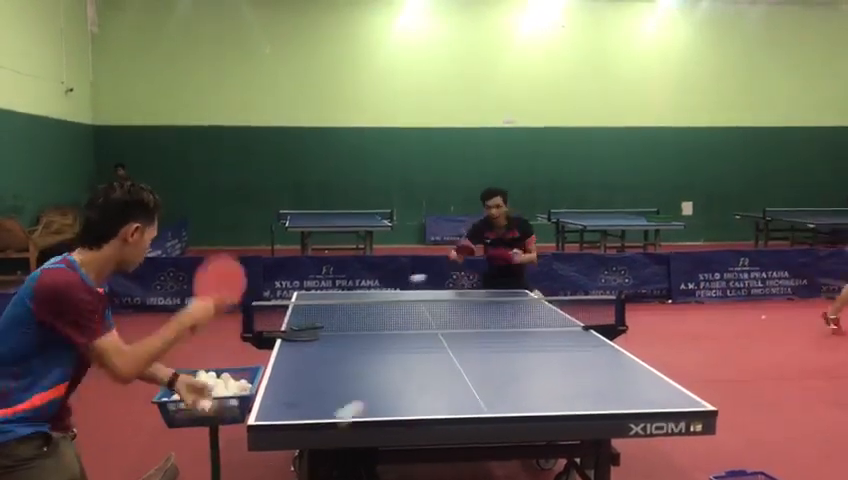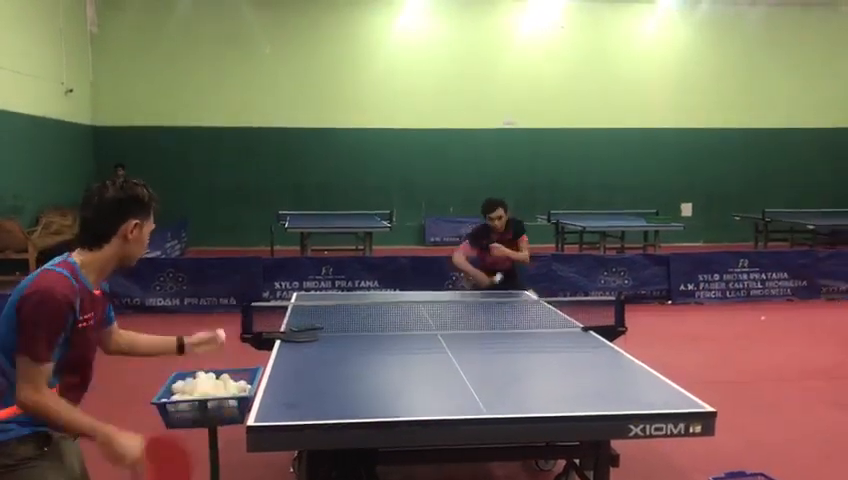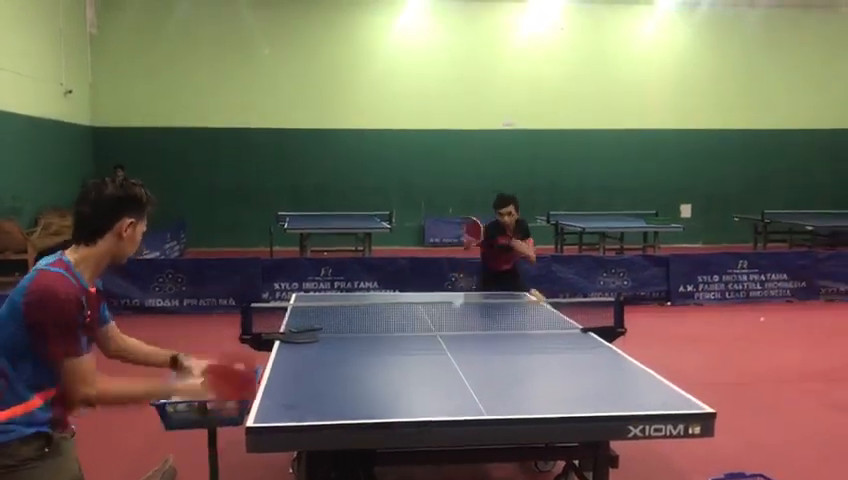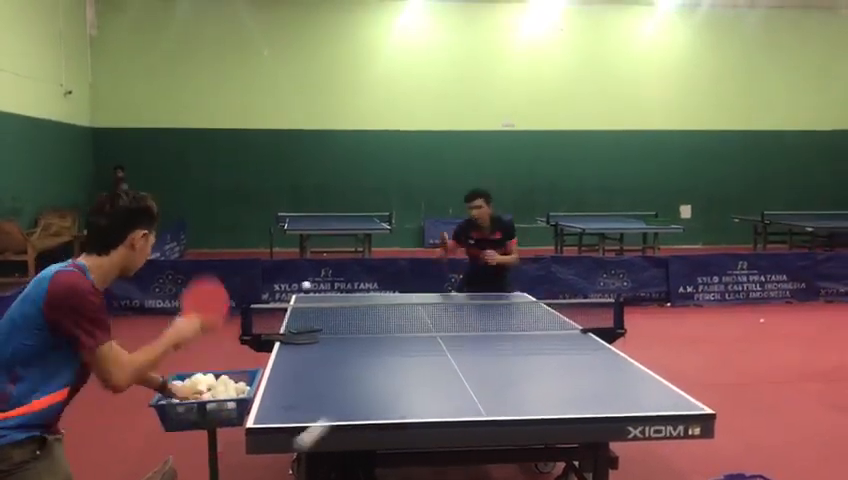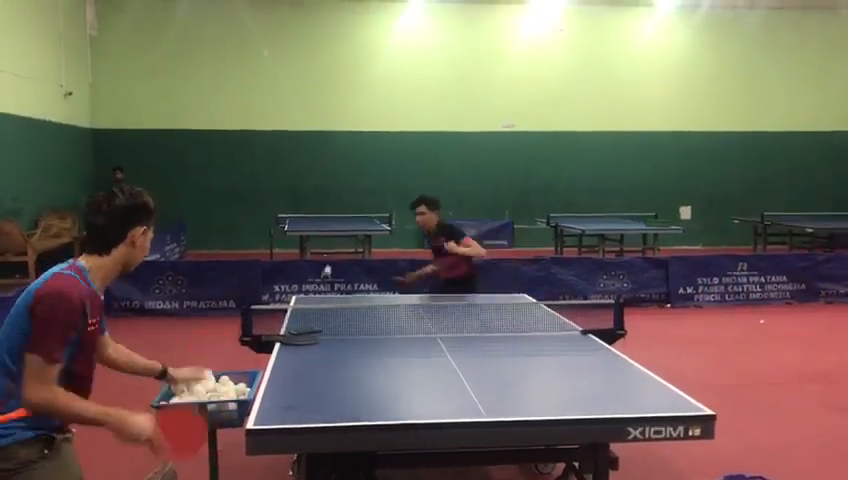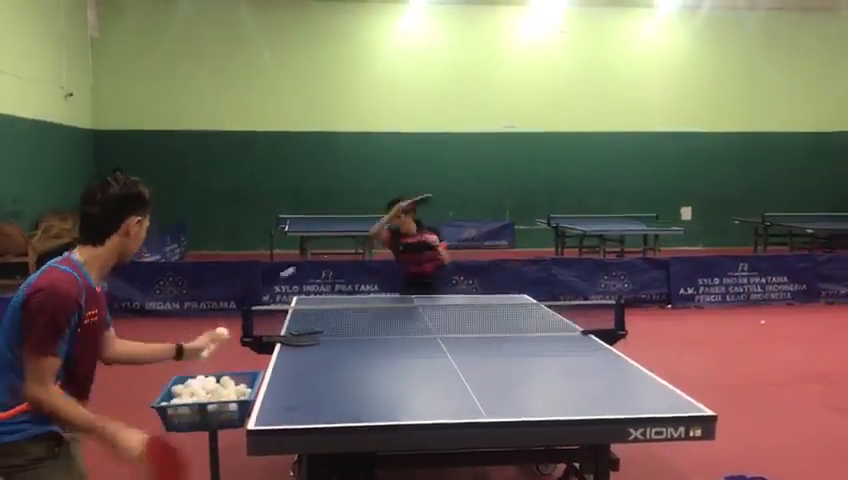
dt=0.2s
person 1, frame 1
left shoulder: (88, 282)
right shoulder: (61, 285)
left elbow: (116, 352)
right elbow: (124, 367)
left wrist: (172, 378)
right wrist: (186, 320)
left hip: (46, 430)
person 1, frame 2
left shoulder: (93, 284)
right shoulder: (53, 292)
left elbow: (112, 339)
right elbow: (31, 395)
left wrist: (183, 343)
right wrist: (108, 437)
left hip: (52, 433)
person 1, frame 3
left shoulder: (84, 281)
right shoulder: (55, 290)
left elbow: (113, 342)
right elbow: (87, 390)
left wrist: (179, 361)
right wrist: (172, 389)
left hip: (47, 433)
person 1, frame 4
left shoulder: (73, 279)
right shoulder: (73, 289)
left elbow: (109, 354)
right elbow: (118, 376)
left wrist: (167, 386)
right wrist: (173, 336)
left hip: (29, 433)
person 1, frame 5
left shoulder: (89, 288)
right shoulder: (65, 295)
left elbow: (103, 349)
right elbow: (35, 394)
left wrist: (166, 372)
right wrist: (120, 421)
left hip: (43, 436)
person 1, frame 6
left shoulder: (87, 283)
right shoulder: (58, 289)
left elbow: (108, 347)
right elbow: (37, 390)
left wrist: (182, 350)
right wrist: (112, 433)
left hip: (47, 433)
right hip: (30, 438)
